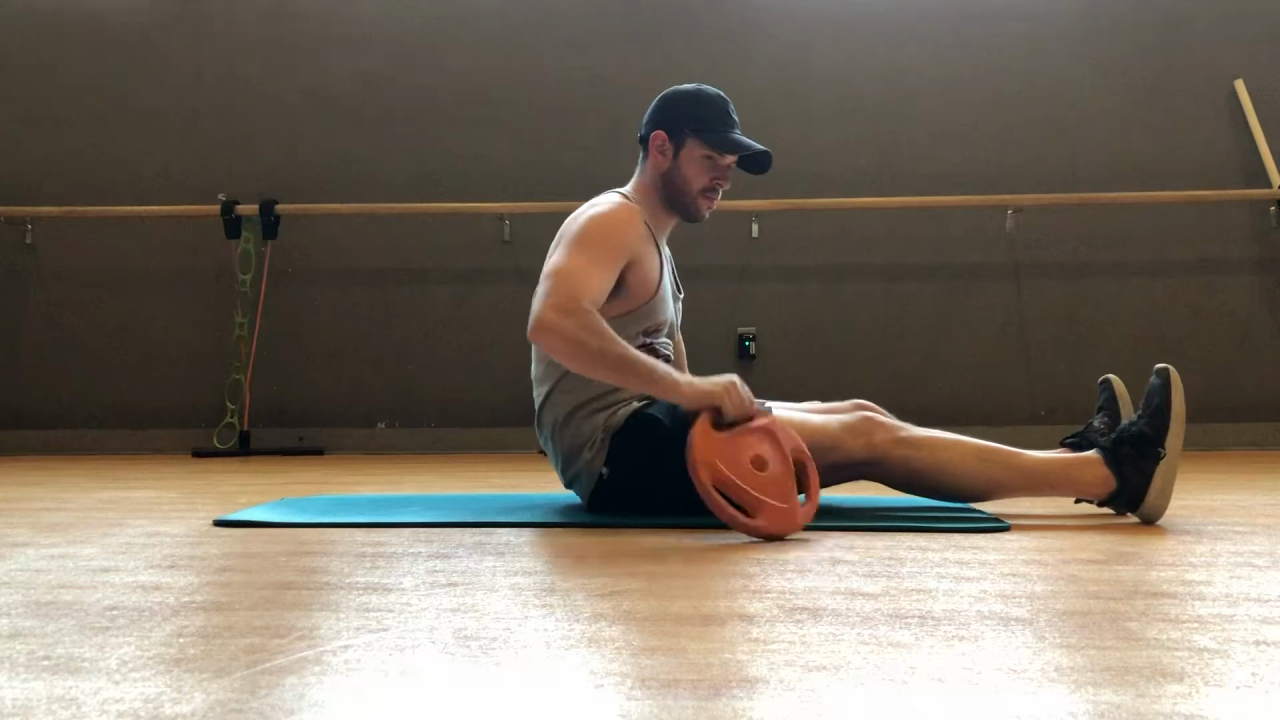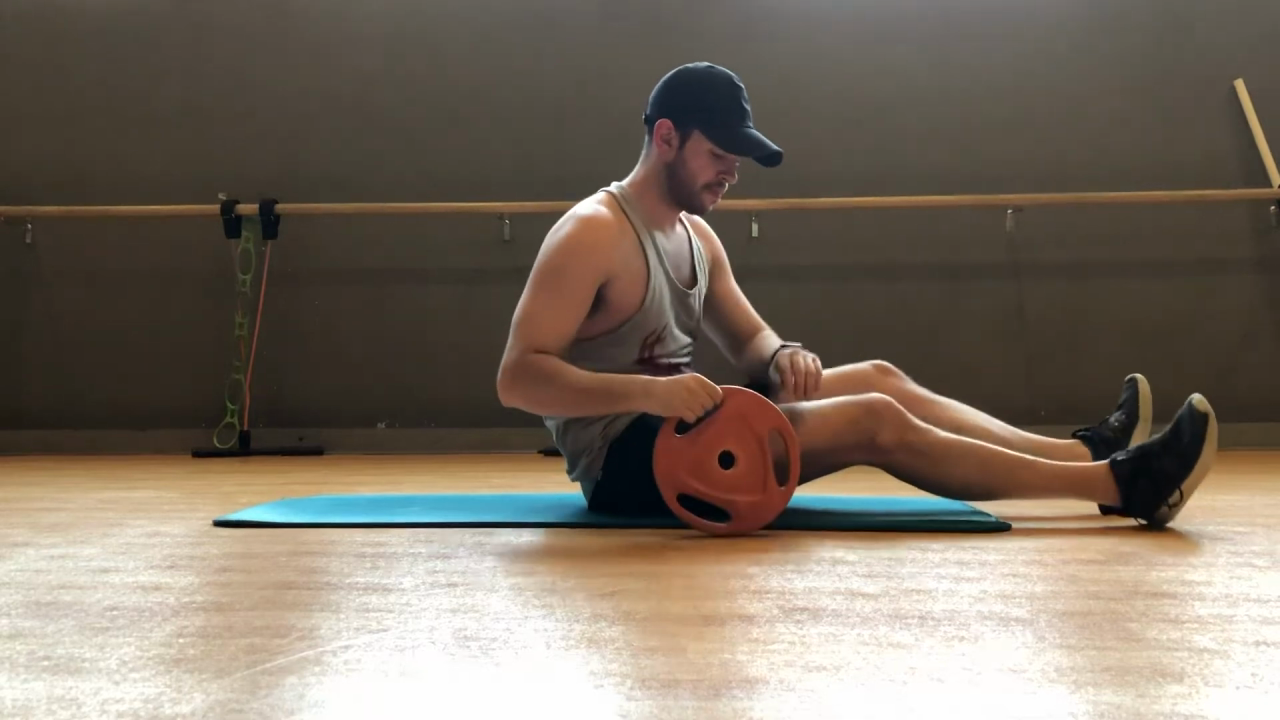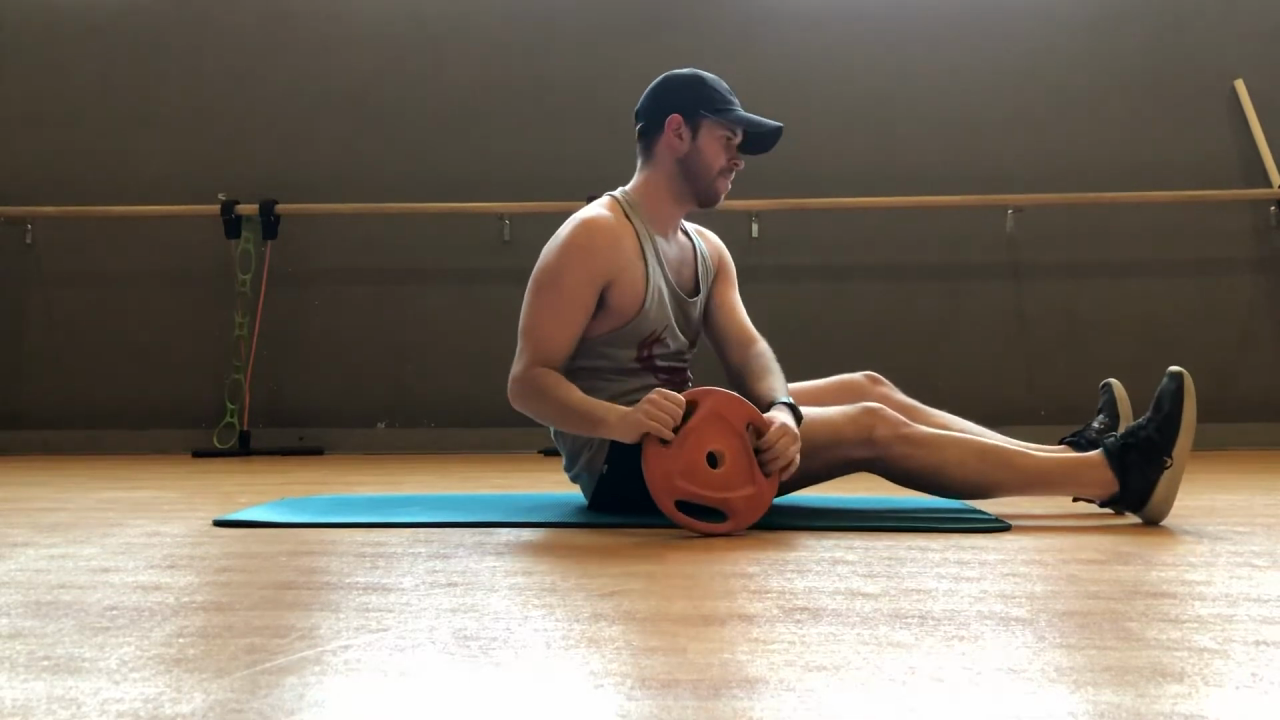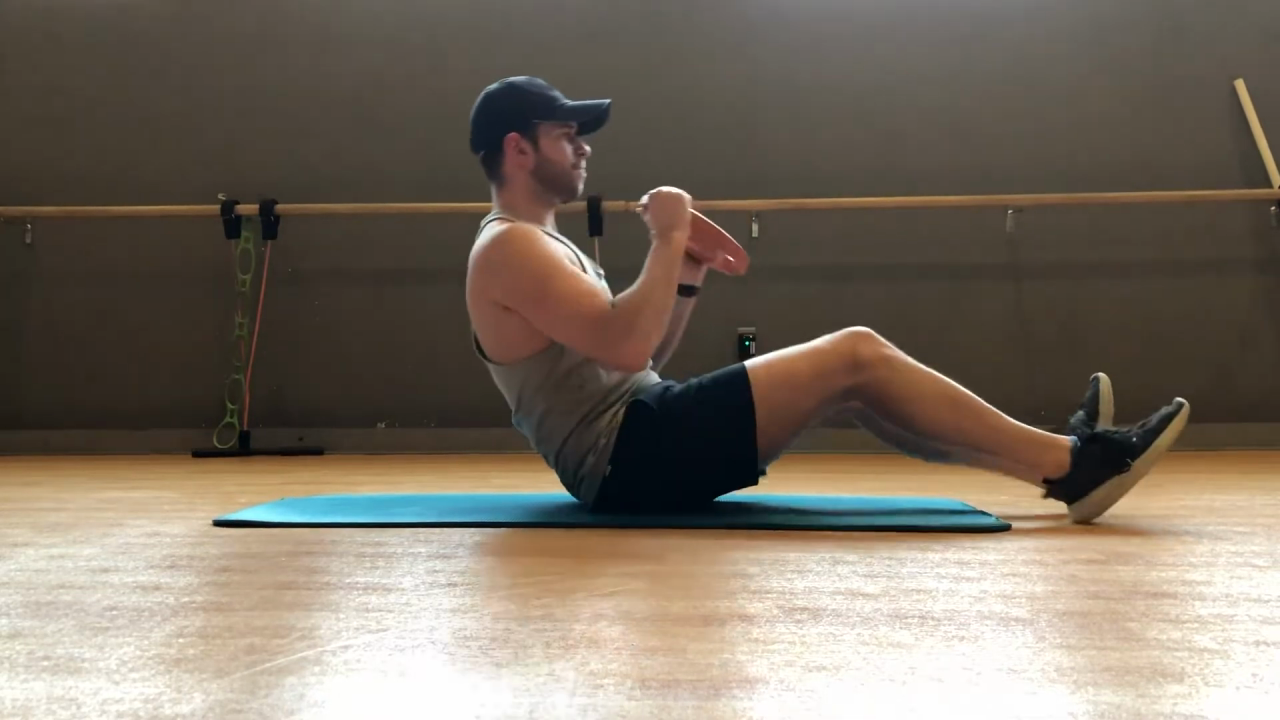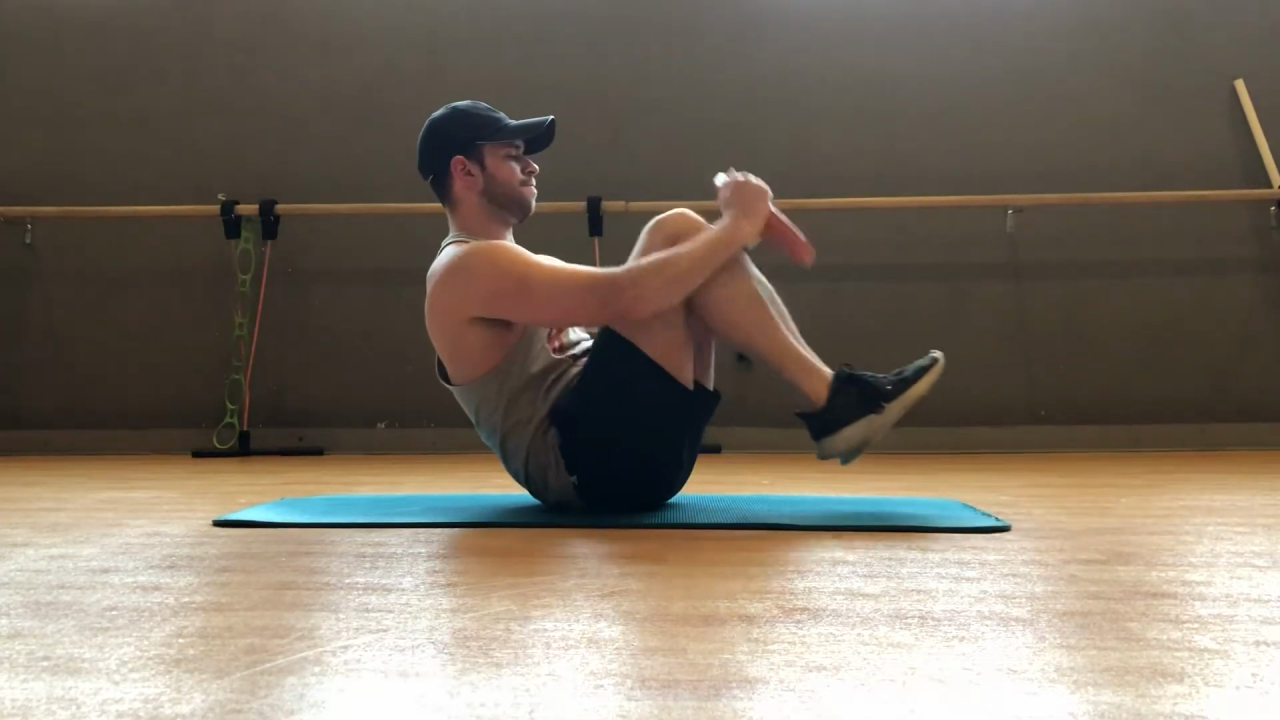
dt=1s
person 1, frame 1
left shoulder: (649, 245)
right shoulder: (610, 222)
right elbow: (552, 324)
left wrist: (780, 418)
right wrist: (684, 391)
left hip: (635, 439)
right hip: (616, 450)
left knee: (857, 417)
right knee: (866, 439)
left ankle: (1076, 459)
right ankle: (1110, 472)
person 1, frame 2
left shoulder: (694, 235)
right shoulder: (591, 234)
left elbow: (748, 338)
right elbow: (516, 378)
left wrist: (782, 358)
right wrist: (647, 392)
left hip: (675, 431)
right hip: (624, 459)
left knee: (881, 380)
right knee: (876, 422)
left ankle: (1085, 455)
right ankle: (1120, 486)
person 1, frame 3
left shoulder: (705, 248)
right shoulder: (593, 239)
left elbow: (748, 352)
right elbow: (528, 382)
left wrist: (781, 411)
right wrist: (620, 420)
left hip: (674, 435)
right hip: (621, 461)
left knee: (867, 389)
right knee: (870, 430)
left ankle: (1071, 457)
right ankle: (1114, 473)
person 1, frame 4
left shoulder: (542, 243)
right shoulder: (509, 248)
right elbow: (627, 349)
left wrist: (688, 280)
right wrist: (666, 243)
left hip: (639, 444)
right hip: (627, 459)
left knee: (849, 395)
right knee: (857, 355)
left ankle: (1057, 461)
right ankle: (1074, 462)
person 1, frame 5
left shoulder: (507, 265)
right shoulder: (471, 268)
right elbow: (626, 298)
right wrist: (736, 226)
left hip: (629, 449)
right hip: (592, 458)
left knee: (692, 245)
right knee: (680, 228)
left ankle: (833, 396)
right ankle: (830, 398)
